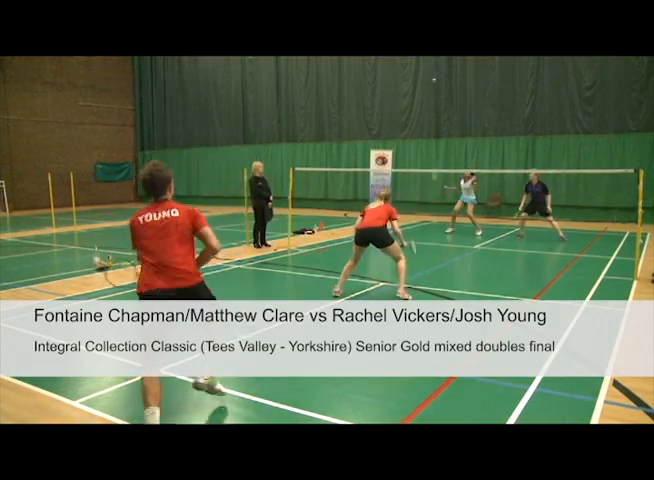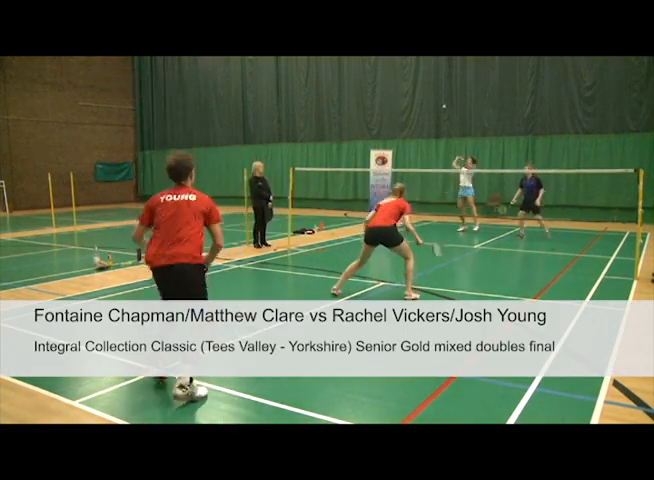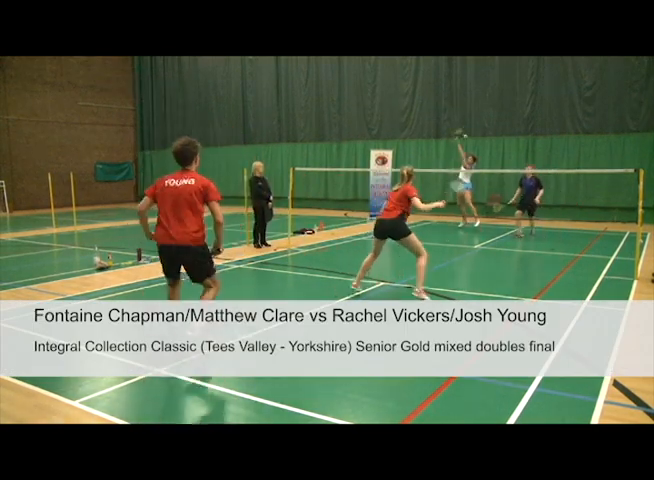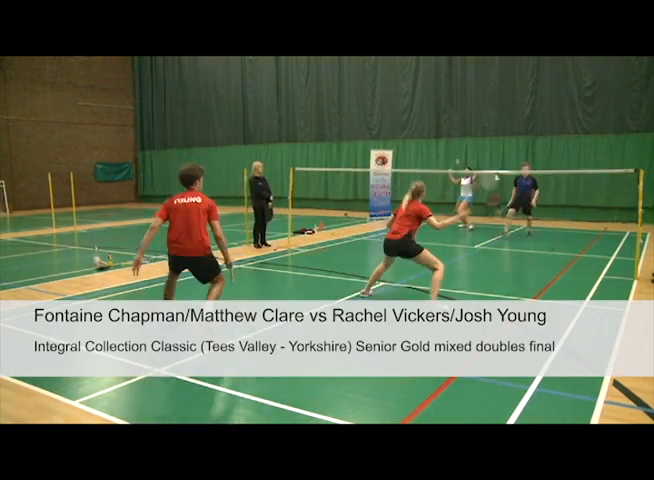
dt=0.2s
person 1, frame 1
left shoulder: (136, 220)
right shoulder: (189, 213)
right elbow: (214, 247)
left hip: (152, 292)
right hip: (189, 284)
left ankle: (153, 421)
right ankle: (206, 377)
person 1, frame 2
left shoulder: (156, 200)
right shoulder: (204, 201)
left elbow: (136, 237)
right elbow: (219, 243)
right wrist: (206, 262)
left hip: (159, 264)
right hip: (189, 264)
right ankle: (184, 384)
person 1, frame 3
left shoulder: (162, 183)
right shoulder: (206, 184)
left elbow: (141, 209)
right elbow: (219, 219)
left wrist: (147, 232)
right wrist: (219, 244)
left hip: (165, 245)
right hip: (193, 244)
left knee: (174, 285)
right knee: (212, 286)
person 1, frame 4
left shoulder: (171, 202)
right shoulder: (208, 203)
left elbow: (154, 227)
right elbow: (218, 235)
left wrist: (140, 254)
right wrist: (227, 258)
left hip: (176, 252)
right hip: (200, 253)
left knee: (173, 276)
right knee: (219, 281)
person 2, frame 1
left shoulder: (368, 207)
right shoulder: (390, 209)
left elbow: (356, 226)
right elbow: (396, 230)
left wrist: (360, 238)
right wrist: (403, 242)
left hip: (362, 232)
right hip: (379, 231)
left knee: (353, 261)
right knee: (400, 258)
left ankle: (338, 289)
right ankle: (402, 291)
person 2, frame 2
left shoulder: (382, 202)
right shoulder: (404, 204)
left elbow: (367, 220)
right elbow: (408, 225)
left wrist: (368, 235)
right wrist: (418, 238)
left hip: (372, 230)
right hip: (388, 231)
left knee: (360, 262)
right knee: (409, 257)
left ankle: (337, 287)
right ankle: (409, 292)
person 2, frame 3
left shoulder: (395, 190)
right shoulder: (410, 189)
right elbow: (420, 207)
right wrist: (436, 204)
left hip: (380, 223)
right hip: (396, 224)
left knee: (374, 254)
right knee: (422, 254)
left ankle: (357, 283)
right ankle: (419, 290)
person 2, frame 4
left shoulder: (403, 205)
right shoulder: (421, 208)
left elbow: (388, 224)
right elbow: (437, 226)
right wrist: (458, 217)
left hip: (389, 242)
right hip: (404, 243)
left knee: (385, 264)
right knee: (439, 267)
left ankle: (366, 290)
